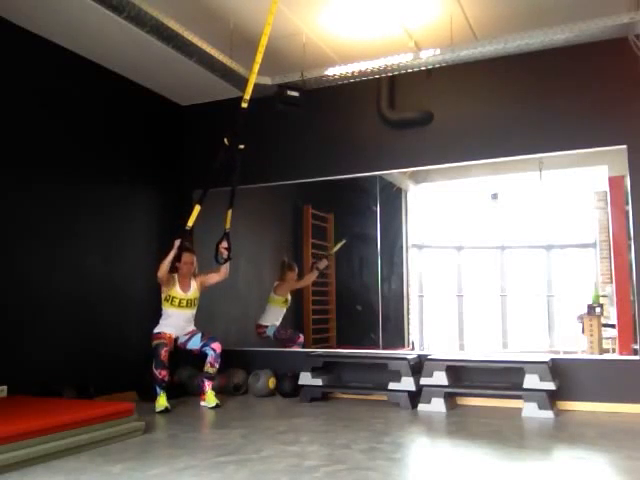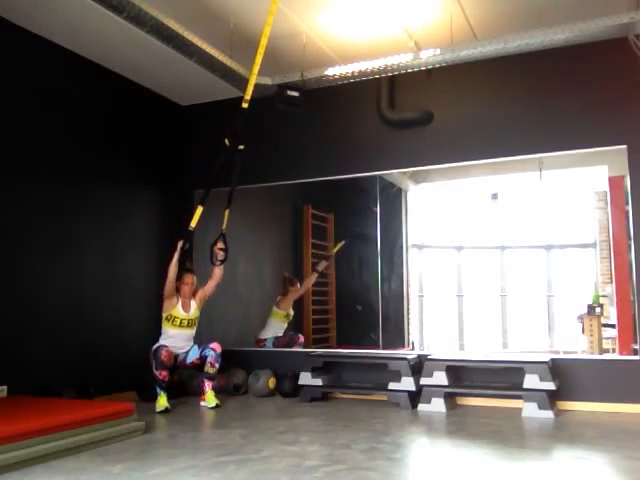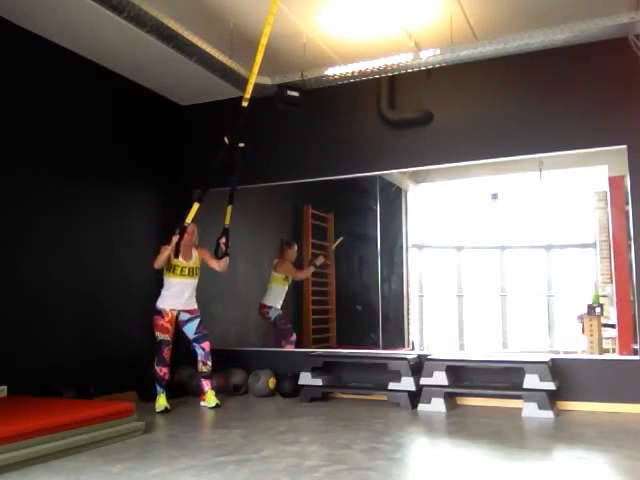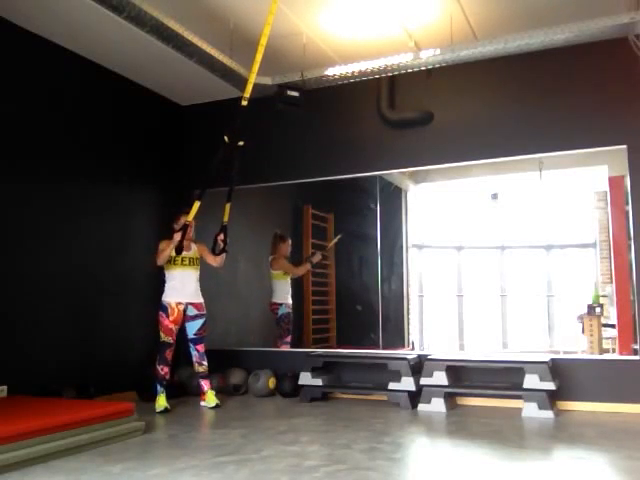
dt=0.5s
person 1, frame 1
left shoulder: (199, 281)
right shoulder: (169, 281)
left elbow: (222, 275)
right elbow: (160, 275)
left wrist: (224, 255)
right wrist: (173, 251)
left hip: (187, 332)
right hip: (165, 331)
left knee: (215, 346)
right knee: (161, 352)
left ankle: (207, 393)
right ankle: (161, 396)
person 1, frame 2
left shoulder: (198, 299)
right shoulder: (171, 300)
left elbow: (215, 279)
right elbow: (169, 279)
left wrist: (219, 256)
right wrist: (178, 253)
left hip: (187, 352)
right hip: (166, 349)
left knee: (214, 348)
right knee: (162, 354)
left ankle: (207, 394)
right ankle: (161, 396)
person 1, frame 3
left shoulder: (200, 253)
right shoulder: (169, 251)
left elbow: (221, 267)
right elbow: (157, 265)
left wrist: (224, 250)
right wrist: (172, 246)
left hip: (189, 309)
right hip: (165, 309)
left knee: (203, 345)
right knee: (164, 348)
left ankle: (206, 393)
right ankle: (161, 396)
person 1, frame 4
left shoulder: (199, 248)
right shoulder: (166, 244)
left elbow: (217, 263)
right elbow: (159, 261)
left wrist: (222, 246)
right wrist: (174, 243)
left hip: (195, 303)
right hip: (172, 303)
left knee: (198, 346)
right knee: (167, 346)
left ankle: (206, 393)
right ankle: (161, 395)
